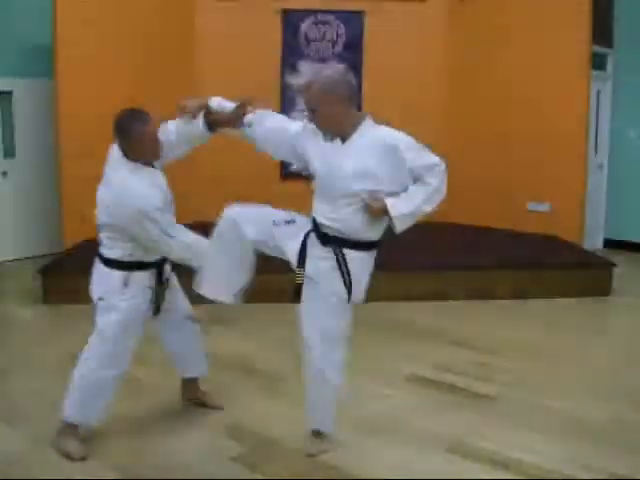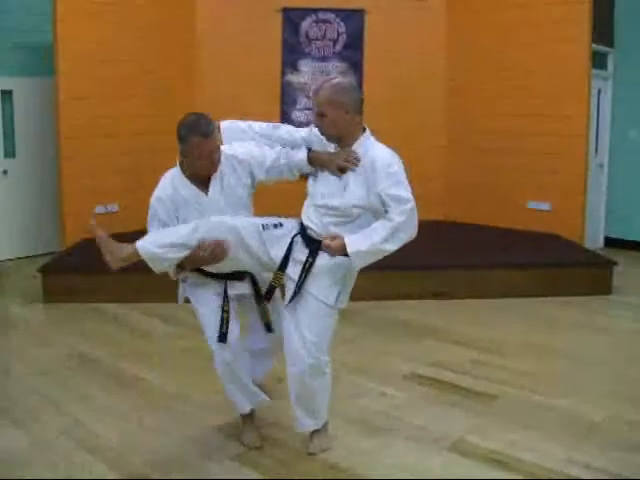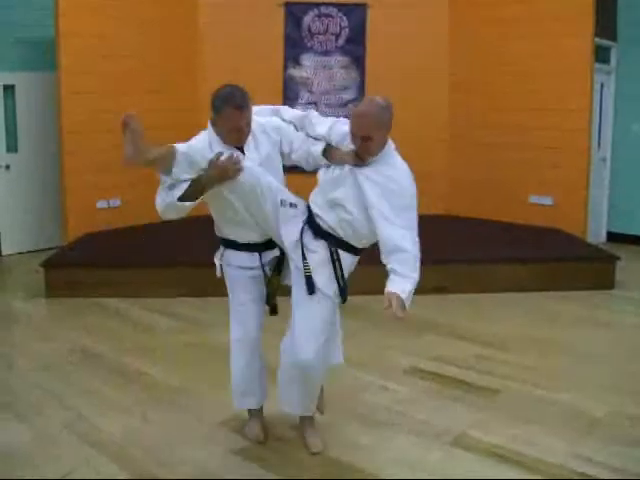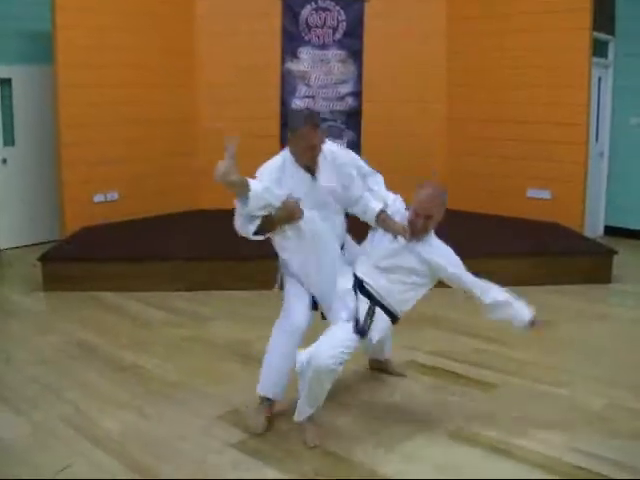
dt=0.5s
person 1, frame 1
left shoulder: (391, 144)
right shoulder: (310, 137)
left elbow: (435, 178)
right elbow: (265, 124)
left wrist: (395, 208)
right wrist: (215, 107)
left hip: (345, 260)
right hip: (309, 237)
left knee: (323, 349)
right knee: (238, 219)
left ankle: (321, 428)
right ankle: (216, 296)
person 1, frame 2
left shoulder: (383, 162)
right shoulder: (322, 140)
left elbow: (405, 222)
right elbow: (277, 135)
left wrist: (352, 245)
left hip: (328, 267)
right hip: (293, 239)
left knee: (308, 355)
right knee: (216, 231)
left ankle: (317, 425)
right ankle: (129, 253)
person 1, frame 3
left shoulder: (397, 181)
right shoulder: (342, 132)
left elbow: (402, 243)
right elbow: (306, 120)
left wrist: (398, 289)
right wrist: (247, 114)
left hip: (328, 259)
right hip: (300, 226)
left knee: (308, 348)
right knee: (236, 170)
left ankle: (305, 416)
person 1, frame 4
left shoulder: (439, 255)
right shoulder: (393, 209)
left elbow: (478, 287)
left wrist: (526, 315)
left hip: (366, 317)
left knee: (323, 360)
left ankle: (306, 415)
person 2, frame 1
left shoulder: (126, 151)
right shoulder: (135, 195)
left elbow: (181, 134)
right elbow: (171, 239)
left wrist: (216, 117)
left hip: (153, 268)
right hip: (125, 279)
left knee: (182, 319)
right knee: (108, 353)
left ankle: (191, 387)
right ankle: (69, 427)
person 2, frame 2
left shoulder: (238, 158)
right shoulder: (166, 194)
left elbow: (285, 159)
left wrist: (326, 159)
right wrist: (192, 259)
left hip: (251, 270)
right hip: (205, 282)
left knee: (271, 334)
right knee: (228, 349)
left ankle: (246, 382)
right ankle: (248, 414)
person 2, frame 3
left shoulder: (269, 129)
right shoulder: (198, 150)
left elbow: (306, 149)
right elbow: (168, 204)
left wrist: (337, 156)
right wrist: (208, 180)
right hip: (241, 257)
right knee: (247, 333)
right ankle: (253, 411)
person 2, frame 4
left shoulder: (336, 157)
right shoulder: (272, 174)
left elbow: (361, 199)
right elbow: (245, 223)
left wrist: (395, 227)
right wrist: (277, 218)
right knee: (294, 322)
left ankle: (377, 357)
right ankle: (266, 400)
